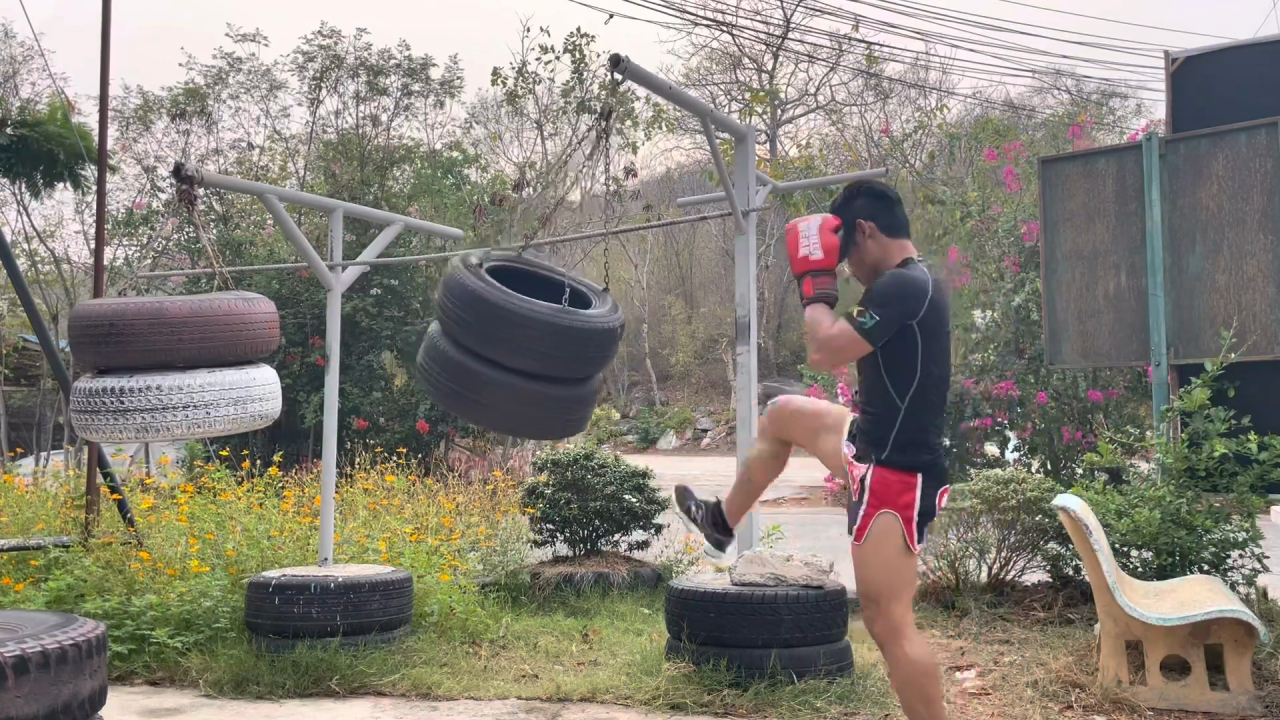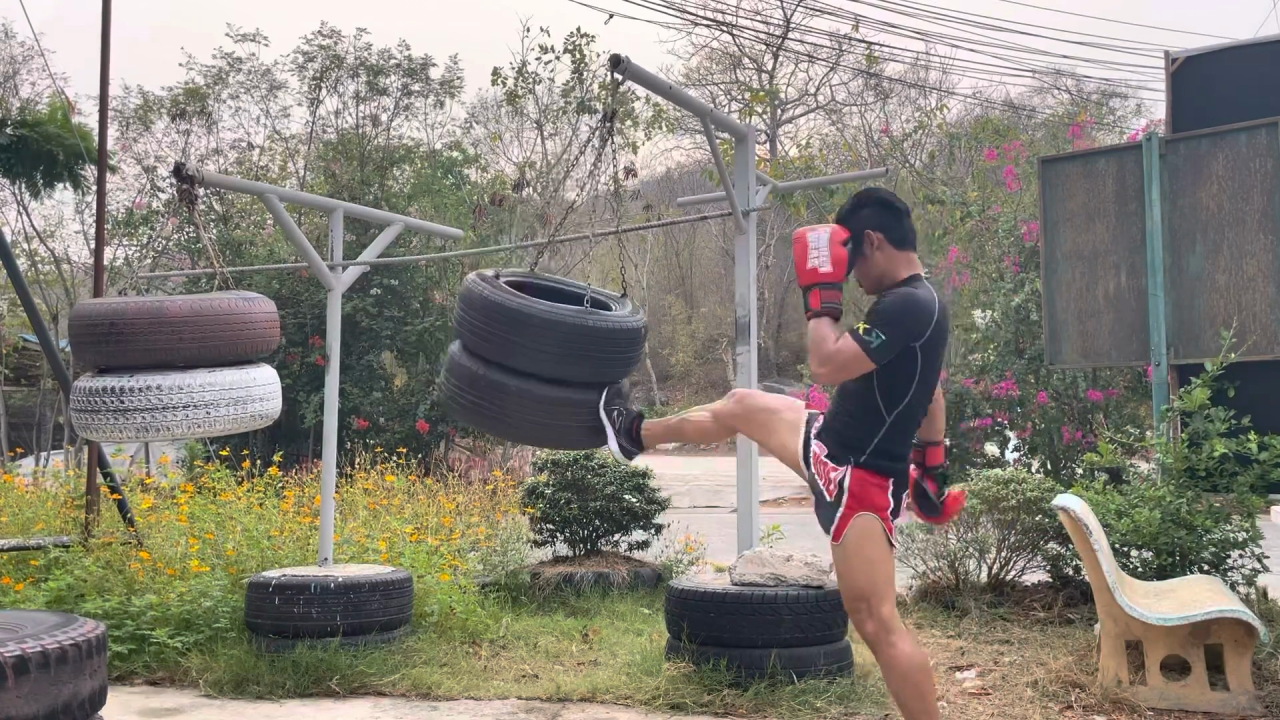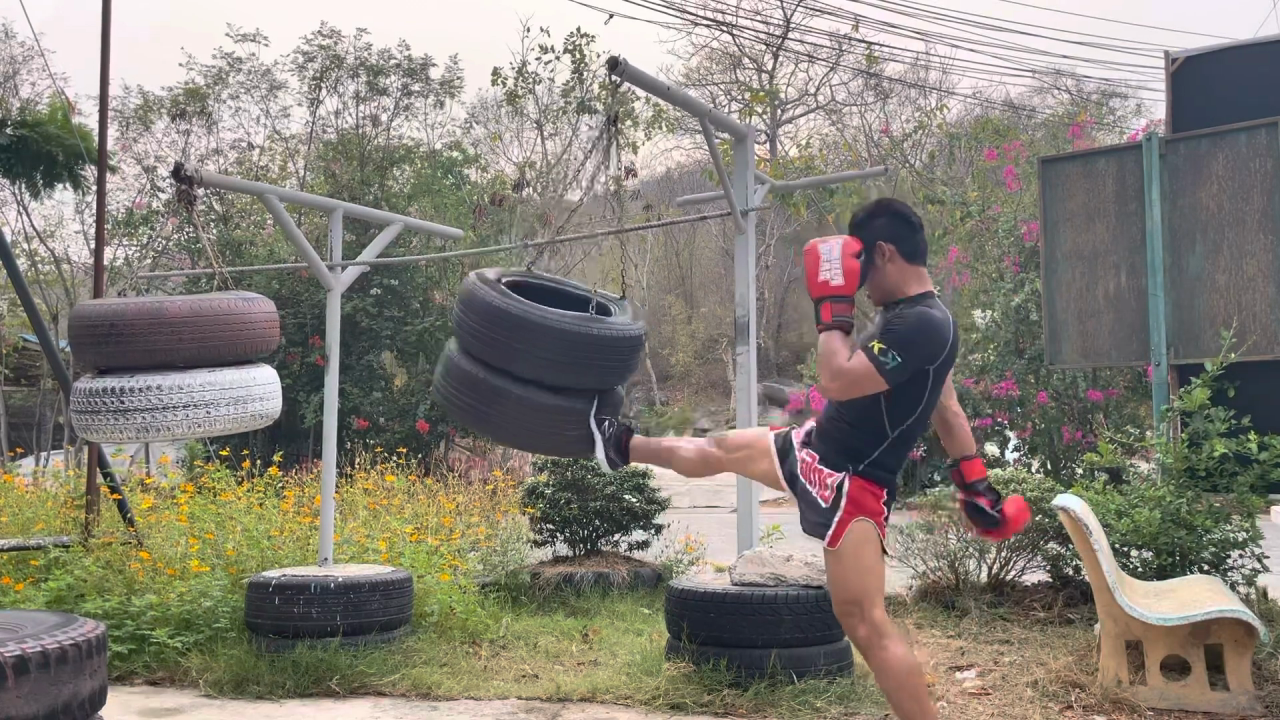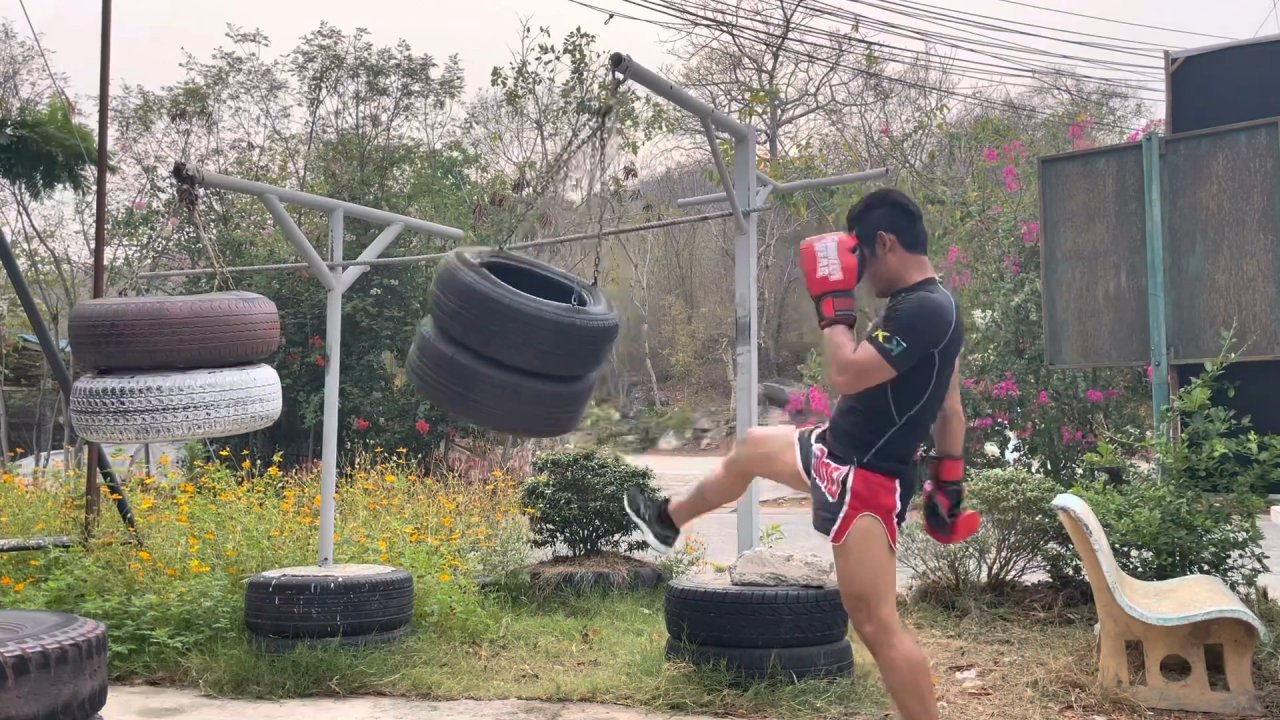
dt=0.1s
person 1, frame 1
left shoulder: (902, 288)
right shoulder: (914, 283)
left elbow: (825, 352)
left wrist: (815, 282)
left hip: (896, 475)
right hip: (872, 445)
left knee: (889, 624)
right knee: (781, 414)
right ankle: (722, 523)
person 1, frame 2
left shoulder: (909, 309)
right shoulder: (908, 302)
left elbow: (827, 365)
right elbow: (928, 395)
left wrist: (819, 293)
right wrist: (929, 465)
left hip: (859, 476)
right hip: (830, 440)
left knee: (876, 622)
right knee: (741, 406)
right ankle: (638, 432)
person 1, frame 3
left shoulder: (921, 326)
right shoulder: (913, 315)
left elbow: (838, 382)
right elbow: (947, 411)
left wrist: (831, 305)
right wrist: (974, 483)
left hip: (850, 485)
left knee: (865, 625)
right knee: (724, 447)
right ankle: (626, 445)
person 1, frame 4
left shoulder: (926, 311)
right shoulder: (925, 304)
left elbow: (846, 375)
right elbow: (950, 403)
left wrist: (832, 299)
right wrist: (948, 482)
left hip: (866, 479)
right hip: (834, 450)
left knee: (877, 622)
right knee: (751, 444)
right ankle: (670, 519)
